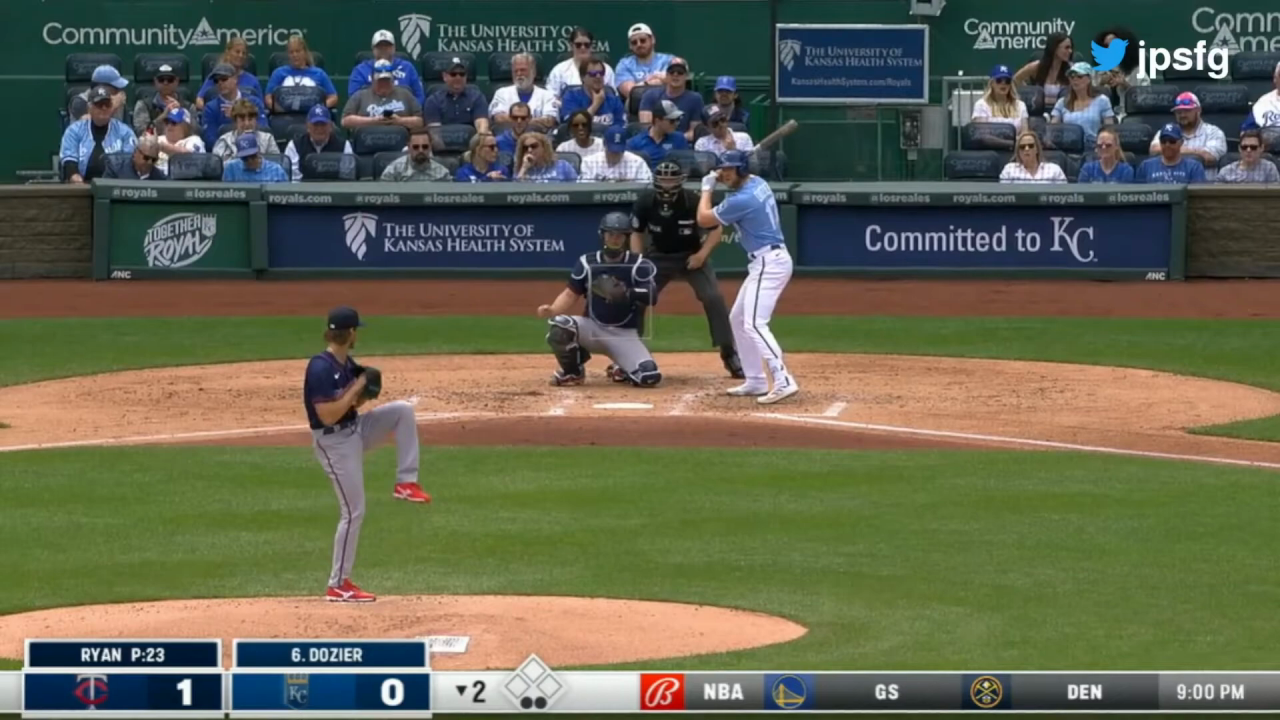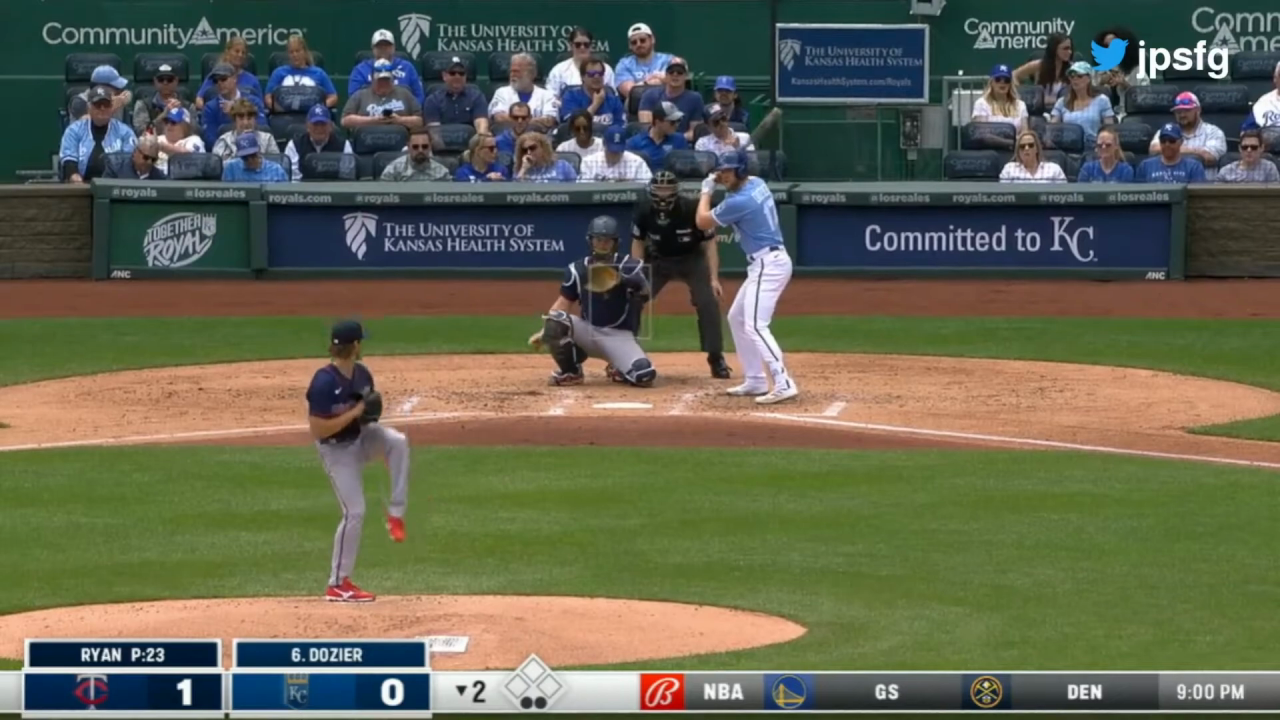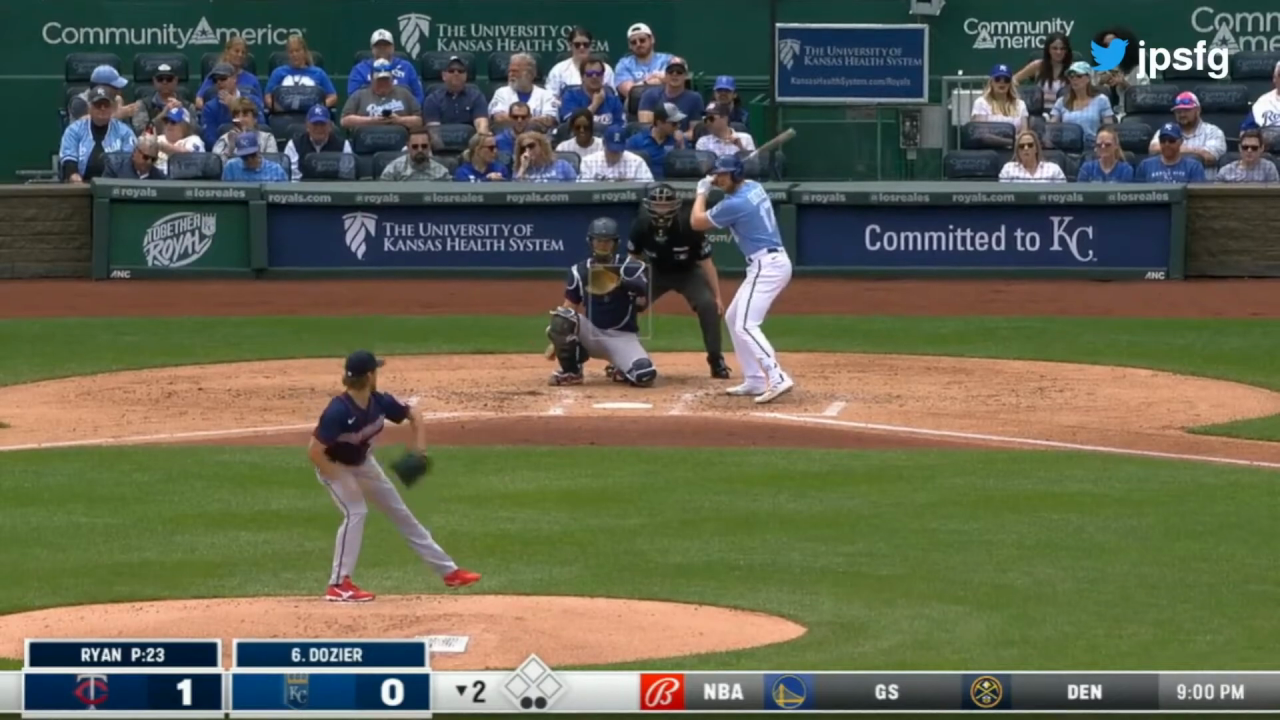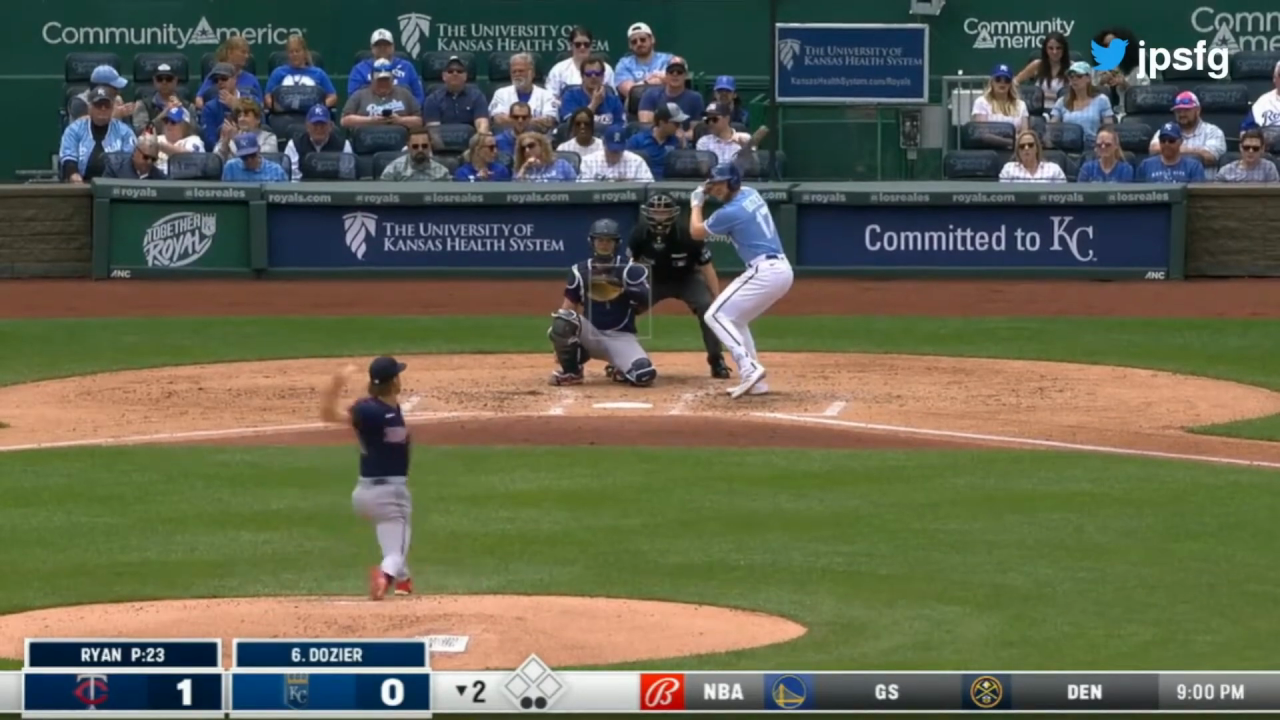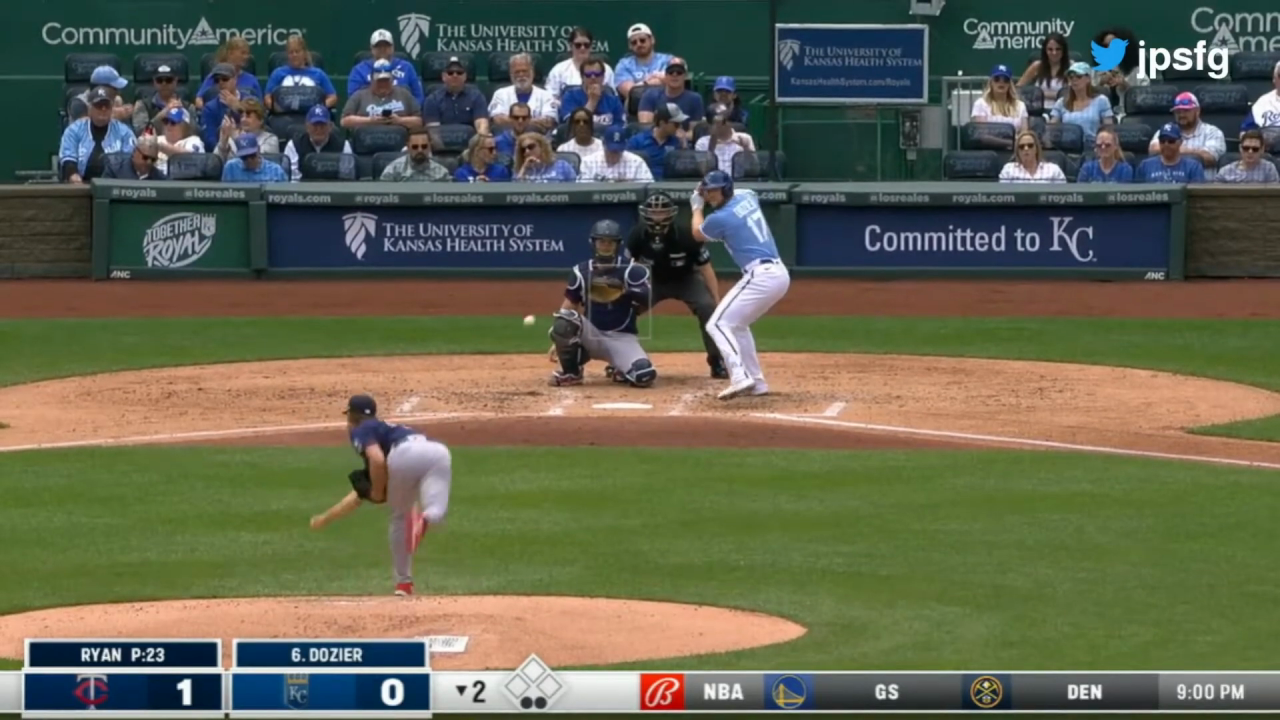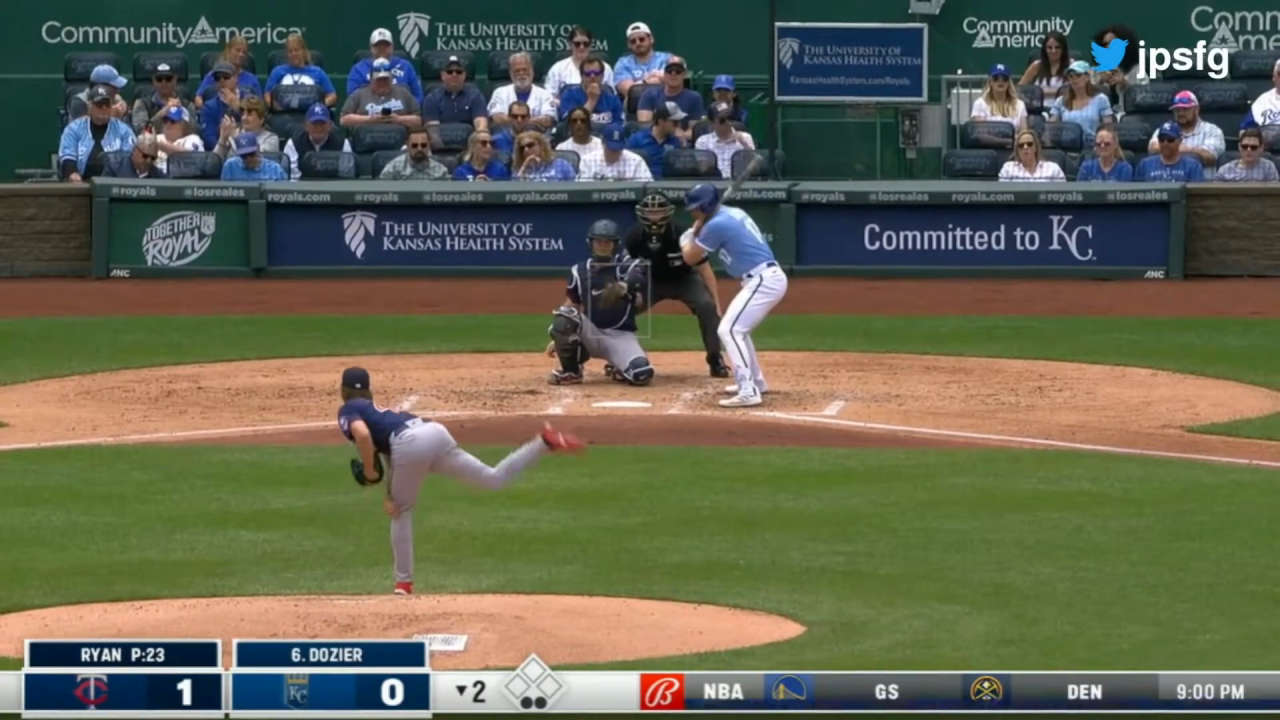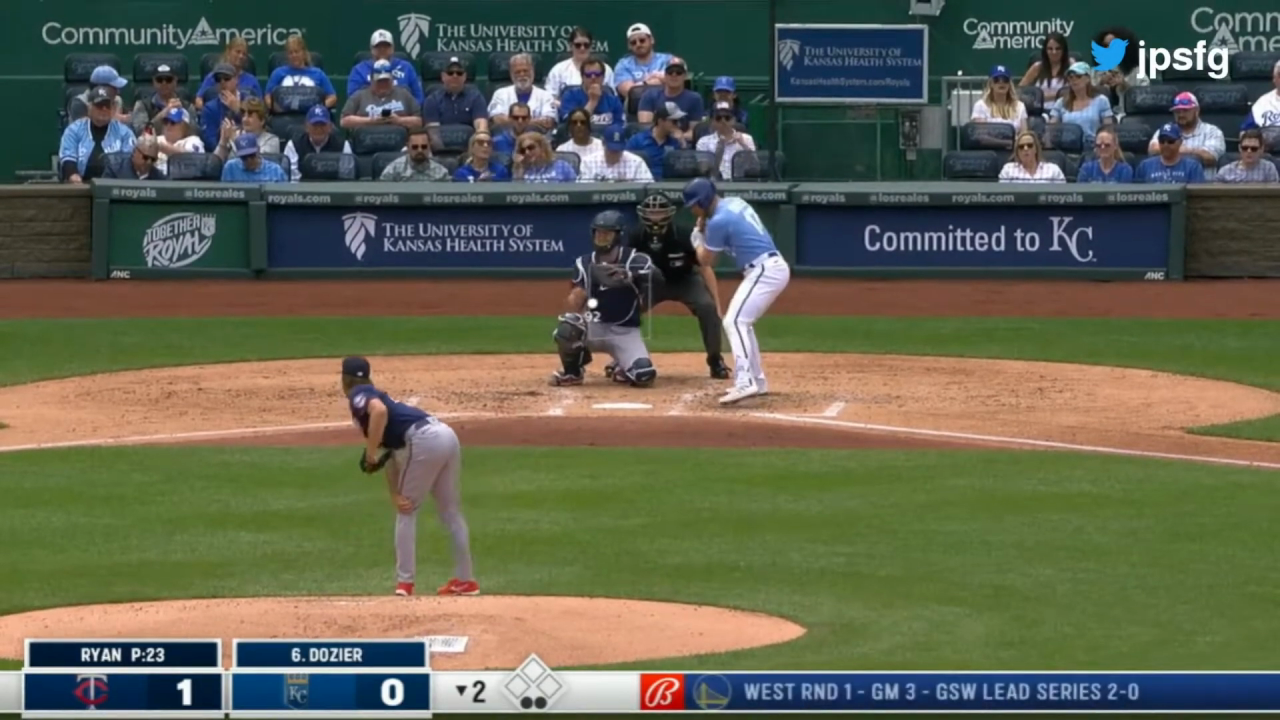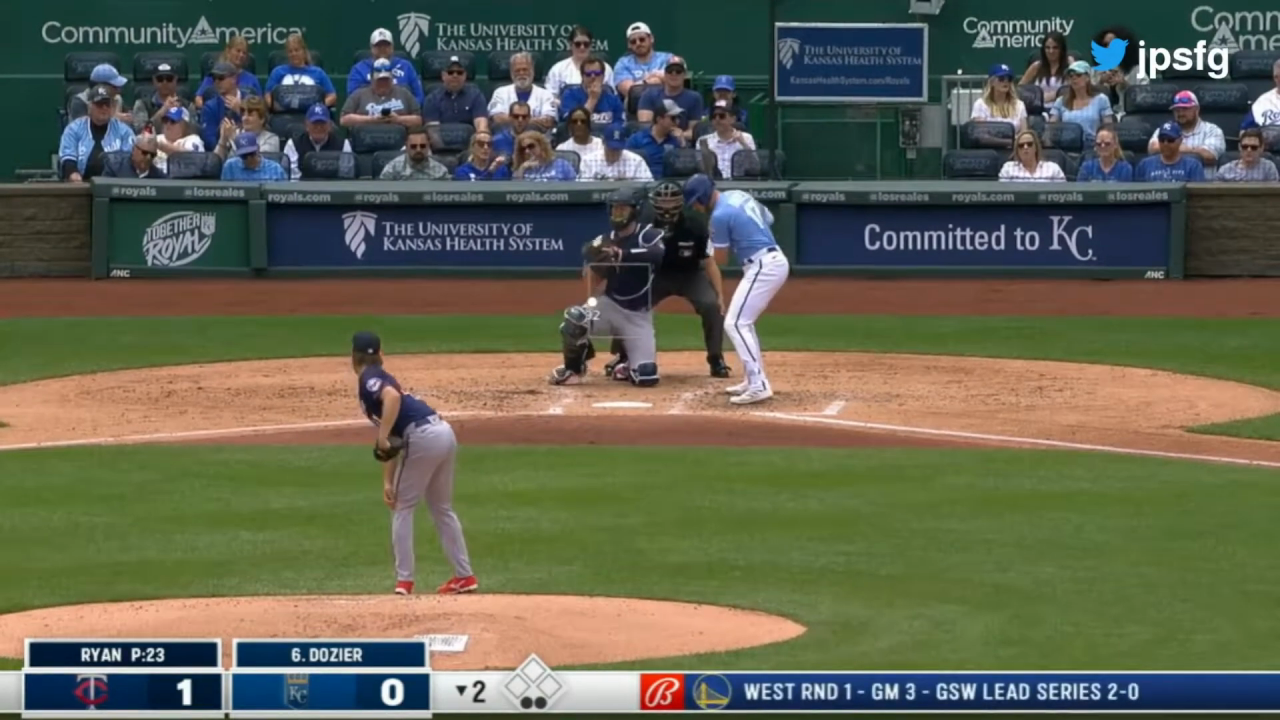
dt=0.3s
person 1, frame 1
left shoulder: (348, 362)
right shoulder: (320, 368)
right elbow: (328, 416)
left wrist: (366, 389)
right wrist: (357, 390)
left hip: (356, 430)
right hip: (335, 443)
left knee: (403, 410)
right knee: (354, 512)
left ankle: (406, 481)
right ankle: (338, 586)
person 1, frame 2
left shoulder: (361, 372)
right shoulder: (323, 382)
left elbow: (369, 400)
right elbow: (318, 431)
left wrist: (370, 408)
right wrist: (355, 412)
left hip: (363, 438)
right hip: (337, 451)
left knee: (398, 442)
right knee: (355, 512)
left ankle: (395, 514)
right ankle: (337, 585)
person 1, frame 3
left shoulder: (380, 401)
right shoulder: (338, 411)
left elbow: (414, 416)
right elbow: (314, 452)
left wrist: (419, 448)
right wrist: (344, 481)
left hip: (364, 463)
right hip: (334, 469)
left knee: (402, 516)
right knee: (356, 513)
left ankle: (449, 571)
right ankle: (338, 585)
person 1, frame 4
left shoulder: (389, 405)
right shoulder: (371, 411)
right elbow: (329, 414)
right wrist: (338, 381)
left hip: (368, 494)
right hip: (388, 494)
left ankle: (401, 577)
person 1, frame 5
left shoulder: (362, 431)
right shoulder: (385, 428)
left elbow: (378, 461)
right elbow: (363, 491)
left wrist: (377, 494)
right wrist: (328, 517)
left hip: (404, 456)
right hip: (437, 453)
left knee: (399, 518)
right knee: (435, 514)
left ankle: (404, 581)
right ankle: (422, 521)
person 1, frame 6
left shoulder: (347, 410)
right shoulder: (375, 410)
left elbow: (363, 435)
right elbow: (394, 464)
left wrist: (369, 472)
right wrist: (389, 497)
left hip: (411, 444)
right hip: (435, 433)
left knee: (400, 513)
right knee: (494, 478)
left ankle: (404, 580)
right ankle: (546, 440)
person 1, frame 7
left shoulder: (358, 395)
left elbow: (379, 410)
right elbow: (391, 457)
left wrist: (371, 451)
right wrist: (396, 494)
left hip: (424, 440)
right hip: (445, 435)
left knee: (407, 513)
right knee: (449, 511)
left ankle: (405, 581)
right ankle: (465, 579)
person 1, frame 8
left shoulder: (369, 378)
right shoulder: (379, 380)
left elbow: (393, 397)
right elbow: (392, 445)
left wrist: (383, 437)
right wrist: (387, 483)
left hip: (423, 438)
left knee: (403, 508)
right knee: (441, 508)
left ankle: (404, 580)
right ankle: (464, 576)
person 2, frame 1
left shoulder: (741, 200)
right shoulder: (758, 182)
left elbow: (703, 219)
right elbow: (741, 181)
left wrist: (706, 188)
right wrist: (719, 178)
left hip: (768, 263)
right hip: (770, 261)
left knee: (754, 323)
right knee: (738, 318)
left ankle: (783, 381)
right ankle: (756, 381)
person 2, frame 2
left shoulder: (739, 202)
right shoulder: (758, 184)
left elbow: (702, 222)
left wrist: (706, 191)
right wrist: (719, 180)
left hip: (768, 264)
right hip: (770, 262)
left knee: (755, 326)
right knee: (737, 318)
left ankle: (783, 384)
right ankle: (756, 381)
person 2, frame 3
left shoulder: (734, 204)
right shoulder: (755, 187)
left elbow: (696, 222)
left wrist: (701, 192)
right wrist: (715, 182)
left hip: (767, 266)
right hip: (778, 263)
left knee: (745, 325)
right knee: (736, 319)
left ankle: (777, 378)
right ankle: (755, 381)
person 2, frame 4
left shoulder: (730, 212)
right shoulder: (751, 193)
left elbow: (696, 233)
left wrist: (696, 203)
right wrist: (709, 192)
left hip: (764, 271)
right hip: (781, 270)
left knee: (716, 316)
right knee: (734, 320)
left ankle: (750, 369)
right ankle: (753, 380)
person 2, frame 5
left shoulder: (718, 218)
right shoulder: (747, 198)
left elbow: (697, 235)
left wrist: (697, 207)
right wrist: (714, 199)
left hip: (759, 276)
right hip: (777, 274)
left knee: (718, 325)
right knee: (736, 323)
left ankle: (740, 378)
right ankle: (755, 380)
person 2, frame 6
left shoulder: (716, 224)
right shoulder: (732, 212)
left elbow: (690, 258)
left wrist: (686, 240)
right wrist: (698, 229)
left hip: (763, 280)
right hip: (769, 278)
left knee: (729, 330)
right knee: (737, 328)
left ankle: (749, 391)
right ankle: (755, 381)
person 2, frame 7
left shoulder: (718, 221)
right shoulder: (734, 202)
left elbow: (706, 261)
left wrist: (698, 241)
left hip: (765, 271)
right hip: (774, 268)
left knee: (734, 320)
right knee: (741, 323)
left ankle: (746, 382)
right ankle: (754, 380)
person 2, frame 8
left shoulder: (720, 215)
right shoulder: (739, 194)
left elbow: (720, 259)
right elbow: (768, 218)
left wrist: (713, 244)
left hip: (763, 266)
right hip: (774, 263)
left knee: (735, 323)
right knee: (742, 323)
left ankle: (759, 386)
right ankle: (755, 380)
person 3, frame 1
left shoulder: (694, 201)
right shoulder: (645, 202)
left elbow: (716, 229)
right elbow: (637, 235)
left wrist: (702, 254)
left hip: (692, 256)
right hip: (657, 257)
left knee: (714, 298)
left ankle: (729, 354)
person 3, frame 2
left shoulder: (691, 209)
right shoulder: (643, 210)
left elbow: (710, 243)
right elbow: (638, 243)
left wrist: (714, 279)
left hip: (691, 258)
right hip: (658, 259)
left knee: (708, 302)
left ankle: (716, 358)
person 3, frame 3
left shoulder: (690, 227)
right shoulder: (640, 226)
left elbow: (706, 263)
right elbow: (633, 259)
left wrist: (718, 297)
left hip: (688, 272)
right hip: (654, 273)
left knee: (708, 305)
left ankle: (716, 359)
person 3, frame 4
left shoulder: (688, 235)
right shoulder: (639, 234)
left elbow: (707, 268)
left hip: (687, 279)
right hip: (653, 280)
left knee: (708, 307)
left ankle: (716, 360)
person 3, frame 5
left shoulder: (687, 235)
right shoulder: (637, 235)
left elbow: (706, 269)
left wrist: (717, 302)
left hip: (686, 279)
right hip: (653, 281)
left knee: (707, 307)
left ankle: (716, 360)
person 3, frame 6
left shoulder: (684, 234)
right shoulder: (634, 236)
left elbow: (704, 268)
left wrist: (716, 302)
left hip: (684, 280)
right hip: (651, 282)
left knee: (707, 306)
left ankle: (715, 359)
person 3, frame 7
left shoulder: (686, 235)
right shoulder: (635, 236)
left elbow: (705, 269)
left wrist: (717, 302)
left hip: (685, 280)
left knee: (708, 307)
left ankle: (715, 360)
person 3, frame 8
left shoulder: (695, 225)
right shoulder: (646, 224)
left elbow: (710, 261)
left wrist: (720, 296)
left hip: (691, 274)
right hip: (658, 275)
left knee: (711, 306)
left ankle: (716, 359)
right ankle: (622, 358)
person 4, frame 1
left shoulder: (639, 265)
right shoulder: (587, 263)
left elbow: (651, 297)
right elbow: (570, 294)
left wrist: (629, 294)
right wrist: (553, 310)
left hip: (624, 334)
right hip: (592, 328)
left knee: (650, 376)
right knee: (560, 326)
left ankle: (623, 370)
right ankle: (573, 372)
person 4, frame 2
left shoulder: (628, 264)
right shoulder: (577, 269)
left elbow: (644, 289)
right elbow: (563, 303)
left wrist: (621, 279)
right wrist: (544, 332)
left hip: (618, 335)
right hip: (588, 331)
left knee: (644, 375)
right knee: (554, 321)
left ankle: (619, 369)
right ankle: (571, 372)
person 4, frame 3
left shoulder: (630, 266)
right shoulder: (579, 271)
left elbow: (644, 291)
right elbow: (569, 308)
left wrist: (620, 282)
right wrist: (559, 340)
left hip: (621, 336)
right hip: (591, 333)
left knee: (645, 375)
right knee: (561, 317)
left ankle: (622, 369)
right ankle: (571, 371)
person 4, frame 4
left shoulder: (631, 270)
right shoulder: (579, 271)
left elbow: (646, 301)
right elbow: (568, 306)
left wrist: (623, 289)
right wrist: (561, 340)
left hip: (621, 337)
right hip: (590, 334)
left knee: (645, 375)
right knee: (562, 319)
left ankle: (620, 370)
right ankle: (571, 372)
person 4, frame 5
left shoulder: (632, 270)
right shoulder: (581, 271)
left elbow: (647, 300)
right elbow: (568, 307)
left wrist: (624, 290)
right wrist: (559, 341)
left hip: (621, 338)
right hip: (591, 335)
left knee: (644, 376)
right knee: (564, 319)
left ankle: (621, 369)
right ankle: (571, 372)
person 4, frame 6
left shoulder: (626, 266)
right shoulder: (579, 271)
left elbow: (639, 277)
right elbow: (569, 306)
left wrist: (623, 287)
right wrist: (557, 339)
left hip: (620, 336)
right hip: (591, 333)
left knee: (642, 374)
right knee: (563, 317)
left ankle: (619, 368)
right ankle: (571, 371)
person 4, frame 7
left shoulder: (635, 260)
right shoulder: (583, 263)
left elbow: (656, 278)
right elbow: (575, 306)
left wrist: (631, 274)
right wrist: (576, 297)
left hip: (627, 332)
right hip: (596, 326)
left knee: (644, 375)
right knee: (567, 327)
left ankle: (623, 369)
right ankle: (572, 373)
person 4, frame 8
left shoulder: (649, 236)
right shoulder: (603, 242)
left elbow: (656, 257)
right elbow: (591, 282)
left wrist: (620, 254)
right wrist: (596, 264)
left hip: (637, 315)
right hip: (608, 306)
left knee: (647, 376)
right knee: (573, 323)
left ankle: (628, 367)
right ankle: (573, 369)
